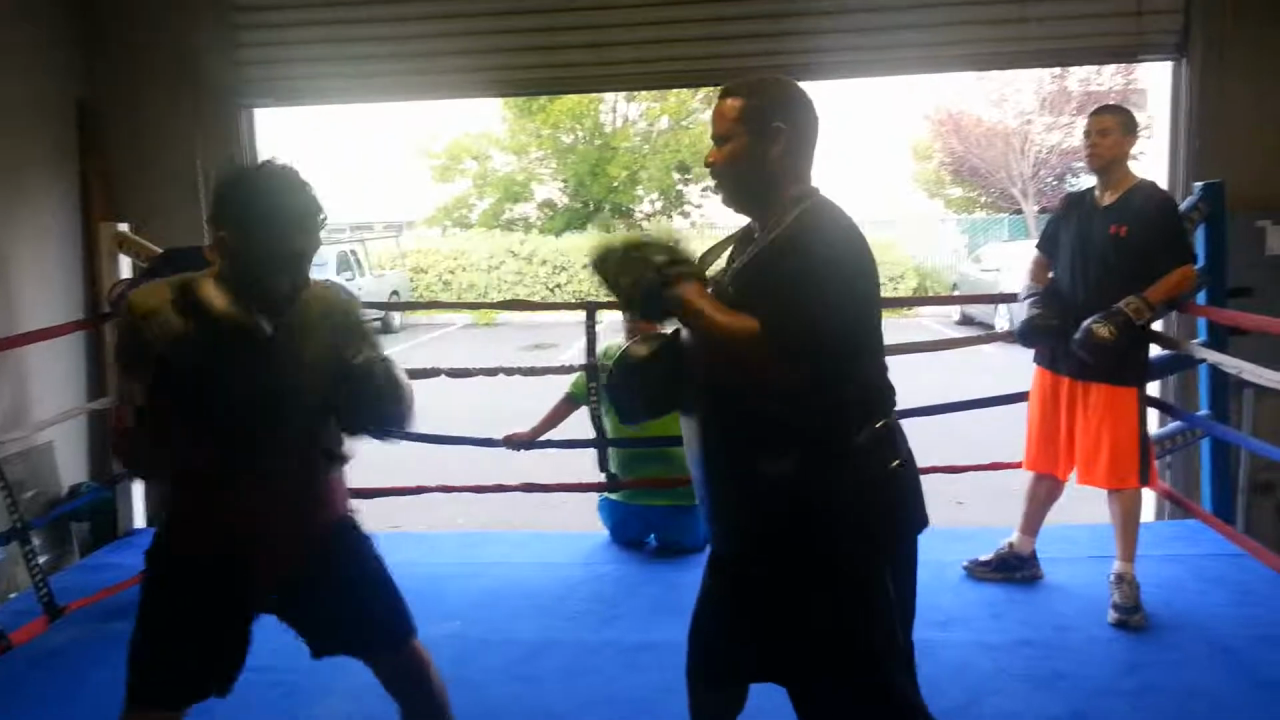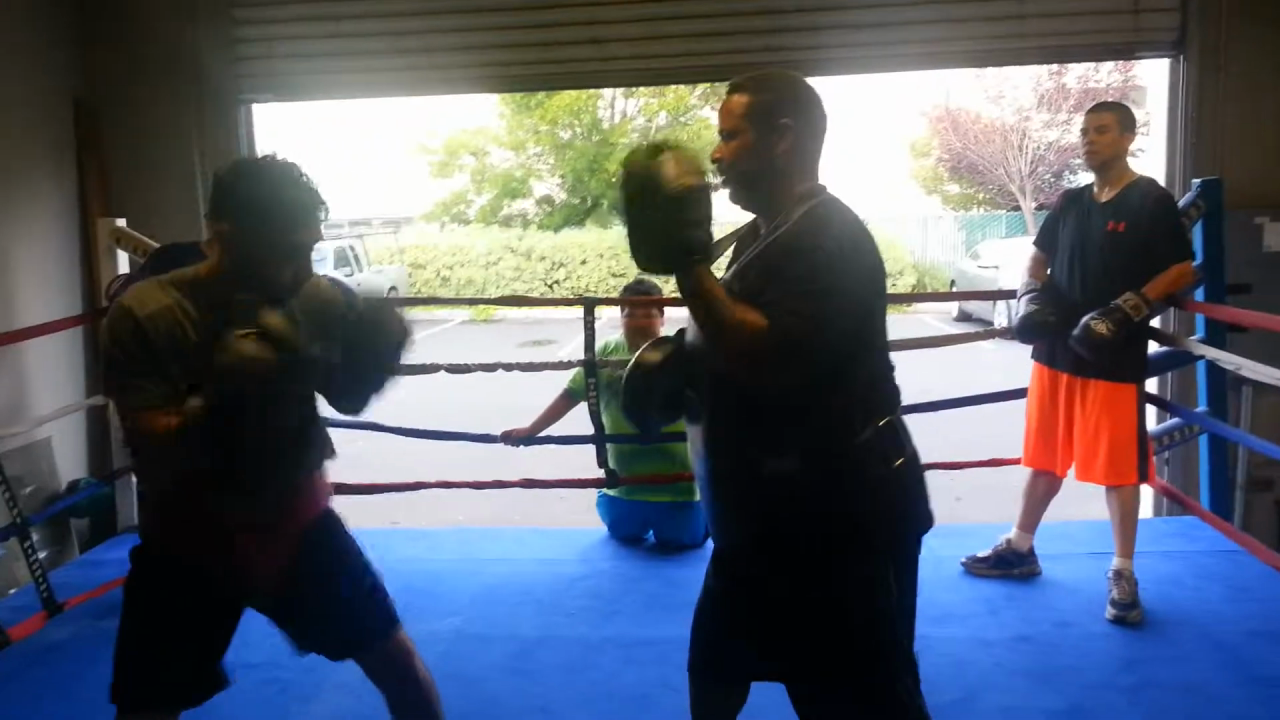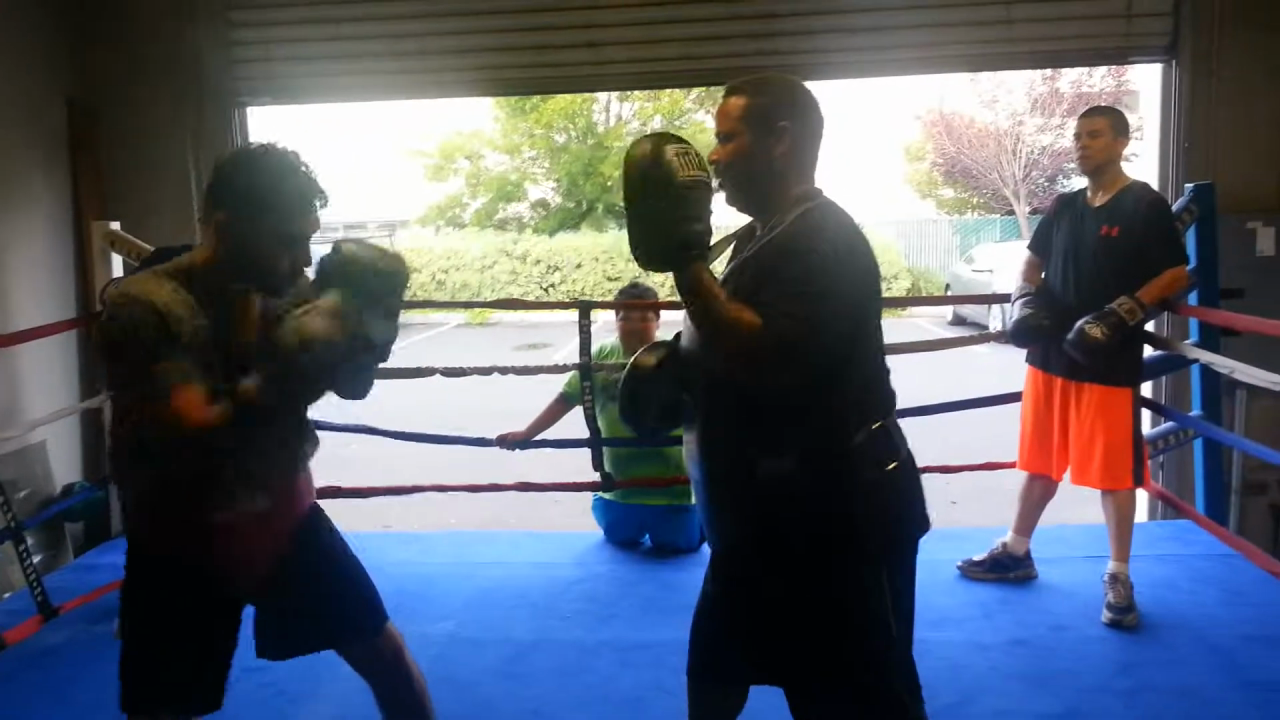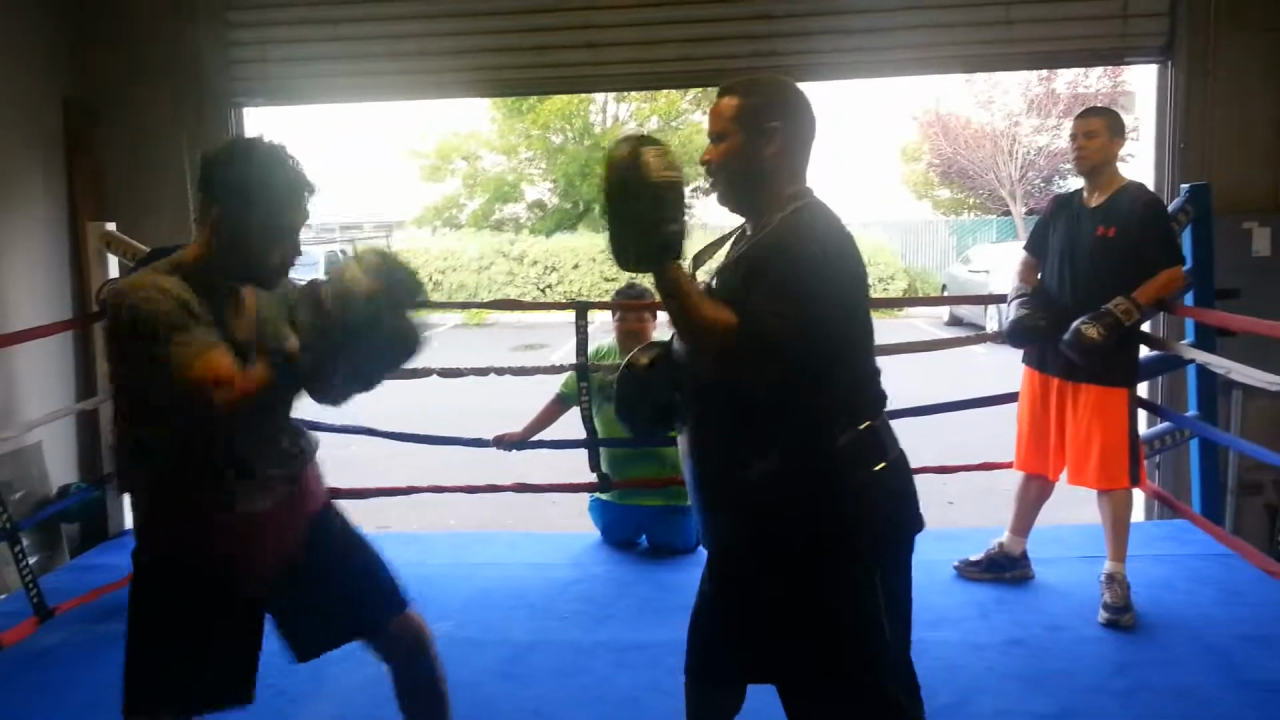
dt=0.1s
person 1, frame 1
left shoulder: (821, 241)
right shoulder: (761, 237)
left elbow: (774, 359)
left wrist: (677, 294)
left hip: (837, 514)
right hip: (763, 510)
right knee: (714, 666)
person 1, frame 2
left shoulder: (828, 239)
right shoulder: (764, 233)
left elbow: (774, 359)
left wrist: (688, 267)
right wrist: (678, 370)
left hip: (841, 515)
right hip: (764, 511)
right knee: (717, 664)
person 1, frame 3
left shoulder: (822, 242)
right shoulder: (762, 235)
left elbow: (768, 358)
left wrist: (686, 262)
right wrist: (676, 373)
left hip: (837, 518)
right hip: (761, 514)
person 1, frame 4
left shoulder: (806, 242)
right shoulder: (766, 236)
left elbow: (747, 356)
left wrist: (662, 265)
left hip: (830, 518)
right hip: (759, 514)
right knee: (713, 667)
person 2, frame 1
left shoulder: (328, 308)
right shoulder: (153, 314)
left elbow: (390, 413)
right elbow: (138, 457)
left wrist: (373, 390)
right wrist: (180, 372)
left hip: (310, 521)
right hip: (202, 537)
left knee: (411, 670)
person 2, frame 2
left shoulder: (308, 300)
right shoulder: (144, 315)
left elbow: (352, 398)
right elbow: (157, 456)
left wrist: (369, 344)
right wrist: (220, 391)
left hip: (296, 517)
right hip: (191, 540)
left knee: (397, 661)
person 2, frame 3
left shoulder: (289, 291)
right shoulder: (142, 305)
left elbow: (350, 383)
right elbow: (198, 438)
left wrist: (366, 304)
right wrist: (283, 373)
left hip: (283, 516)
right hip: (179, 542)
left knee: (387, 656)
person 2, frame 4
left shoulder: (274, 289)
right shoulder: (147, 300)
left elbow: (331, 385)
right elbow: (232, 405)
right wrist: (308, 341)
left hip: (290, 509)
right hip: (191, 536)
left knee: (410, 642)
person 3, frame 1
left shoulder: (1154, 205)
right shoulder: (1071, 206)
left elbow: (1184, 275)
right elbow: (1043, 261)
left wrist: (1128, 314)
right wrist: (1034, 301)
left hip: (1116, 362)
right hip: (1057, 354)
left knee: (1121, 471)
right knee: (1047, 461)
left ankle: (1124, 577)
right ankle: (1022, 552)
person 3, frame 2
left shoulder: (1152, 201)
right shoulder: (1069, 202)
left elbow: (1182, 270)
right elbow: (1040, 258)
left wrist: (1127, 310)
right wrist: (1032, 298)
left hip: (1115, 359)
right hip: (1056, 351)
left knee: (1118, 468)
right knee: (1044, 458)
left ankle: (1123, 573)
right ankle: (1019, 549)
person 3, frame 3
left shoulder: (1146, 205)
right shoulder: (1063, 207)
left elbow: (1176, 275)
right elbow: (1034, 261)
left wrist: (1121, 314)
right wrist: (1026, 302)
left hip: (1109, 362)
right hip: (1050, 355)
left knee: (1114, 471)
right knee: (1040, 462)
left ankle: (1118, 577)
right ankle: (1016, 552)
person 3, frame 4
left shoulder: (1141, 206)
right shoulder: (1059, 207)
left elbow: (1172, 275)
right elbow: (1031, 262)
left wrist: (1116, 315)
right wrist: (1022, 303)
left hip: (1106, 363)
right hip: (1046, 355)
left knee: (1110, 471)
right knee: (1036, 461)
left ankle: (1114, 576)
right ankle: (1012, 552)
person 4, frame 1
right shoulder: (609, 357)
right elbow: (572, 398)
right wrist: (531, 434)
right hip: (626, 485)
left knee: (684, 544)
right knee: (627, 539)
person 4, frame 2
right shoulder: (607, 353)
right elbow: (570, 395)
right wrist: (530, 431)
left hip: (677, 482)
right hip: (624, 484)
left knee: (683, 541)
right knee: (626, 536)
person 4, frame 3
right shoulder: (602, 356)
right elbow: (565, 399)
right wrist: (525, 434)
left hip: (672, 486)
right hip: (620, 488)
left knee: (679, 544)
right knee: (622, 540)
person 4, frame 4
right shoulder: (599, 357)
right elbow: (563, 399)
right wrist: (523, 435)
right hip: (617, 488)
left knee: (676, 545)
right knee: (619, 540)
